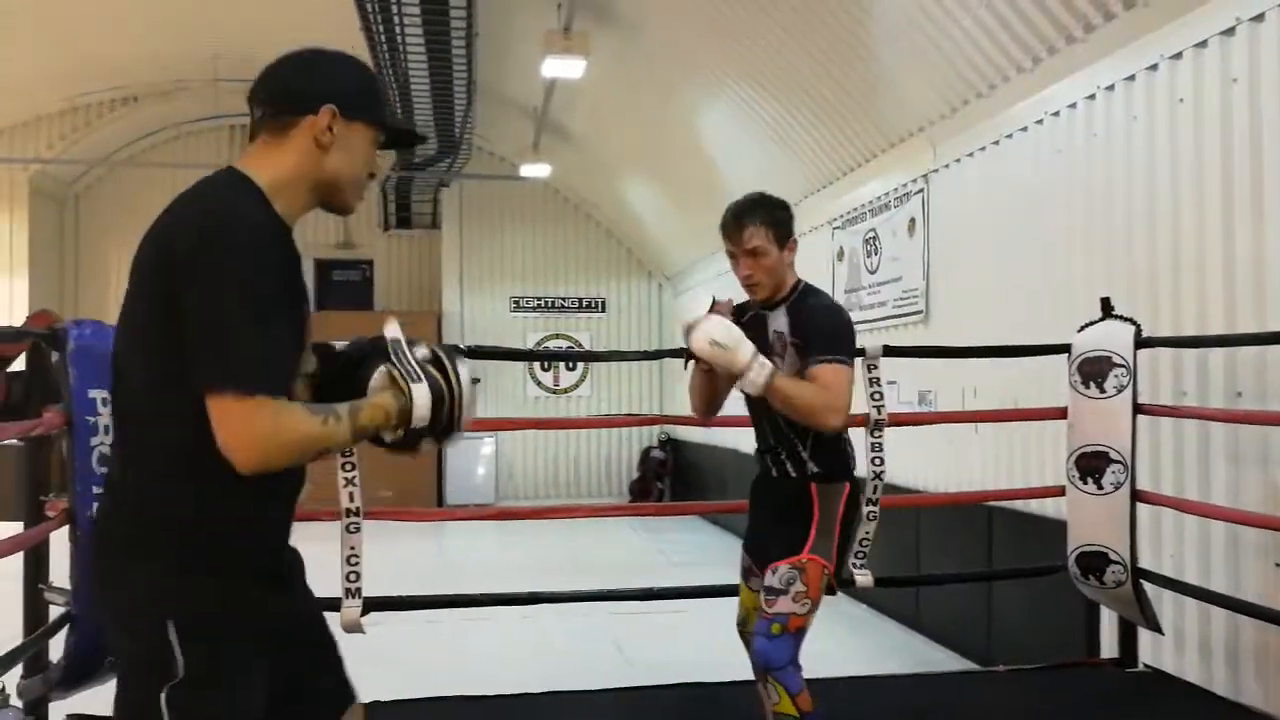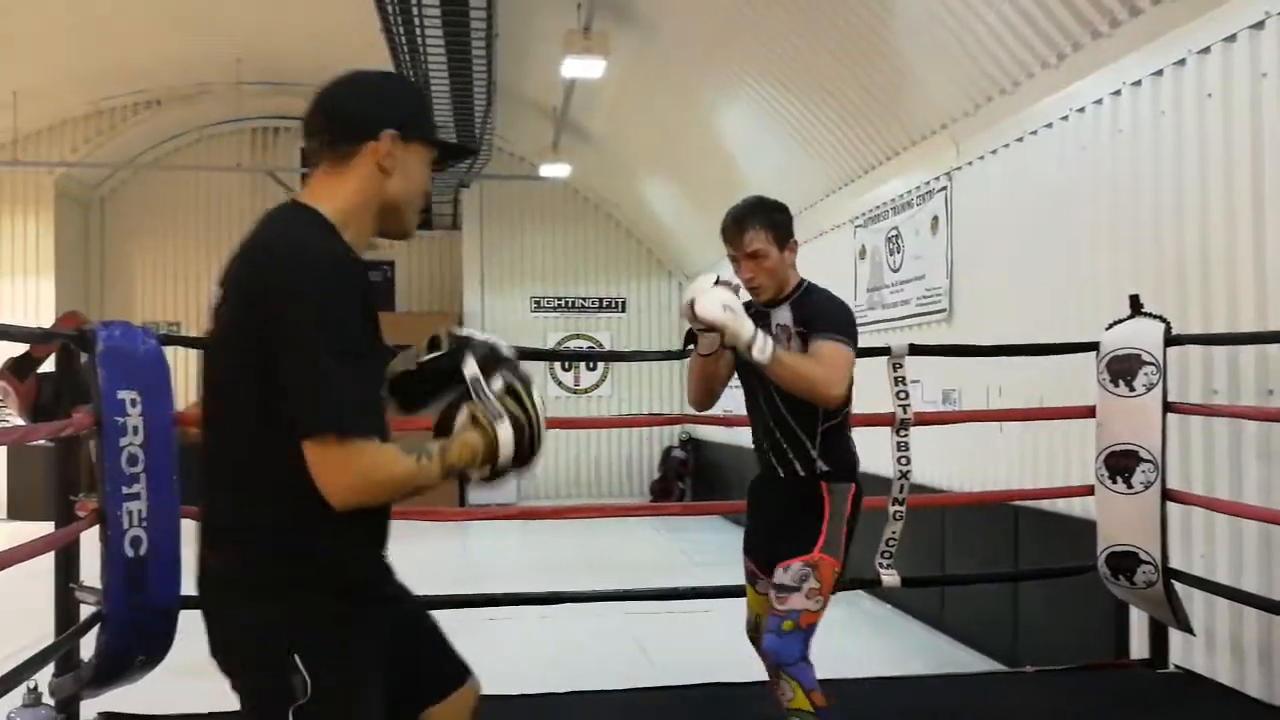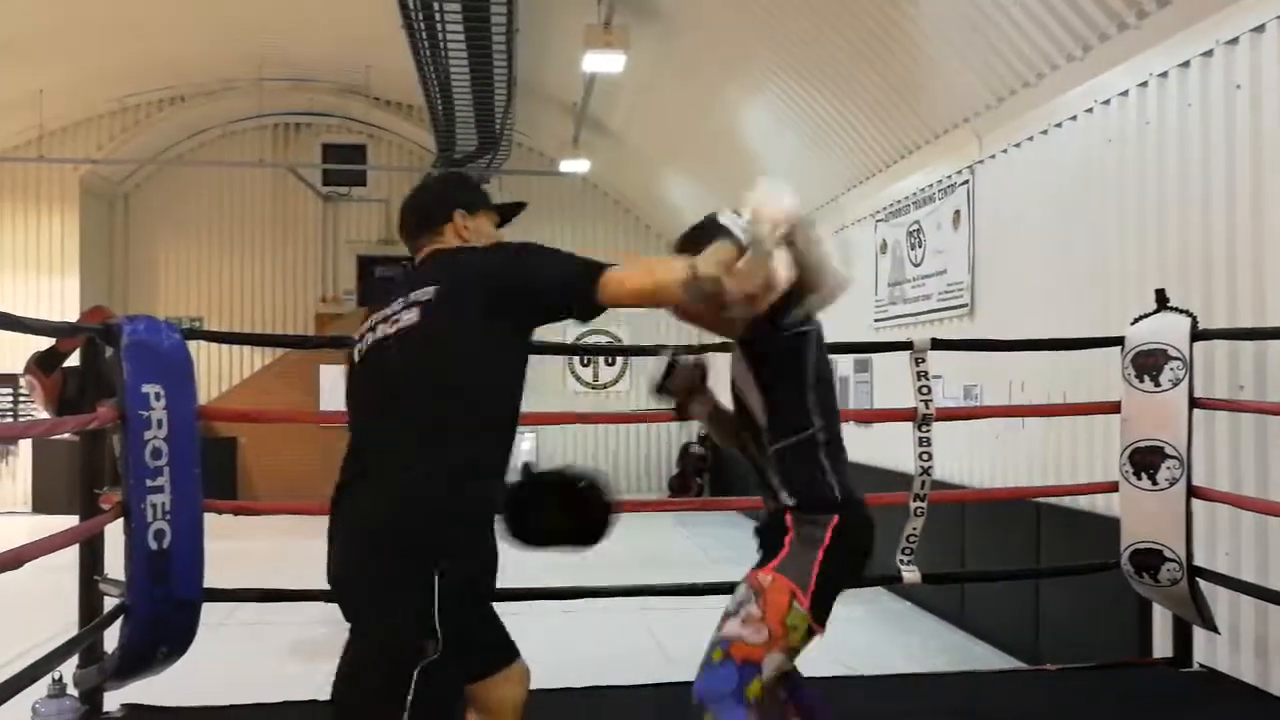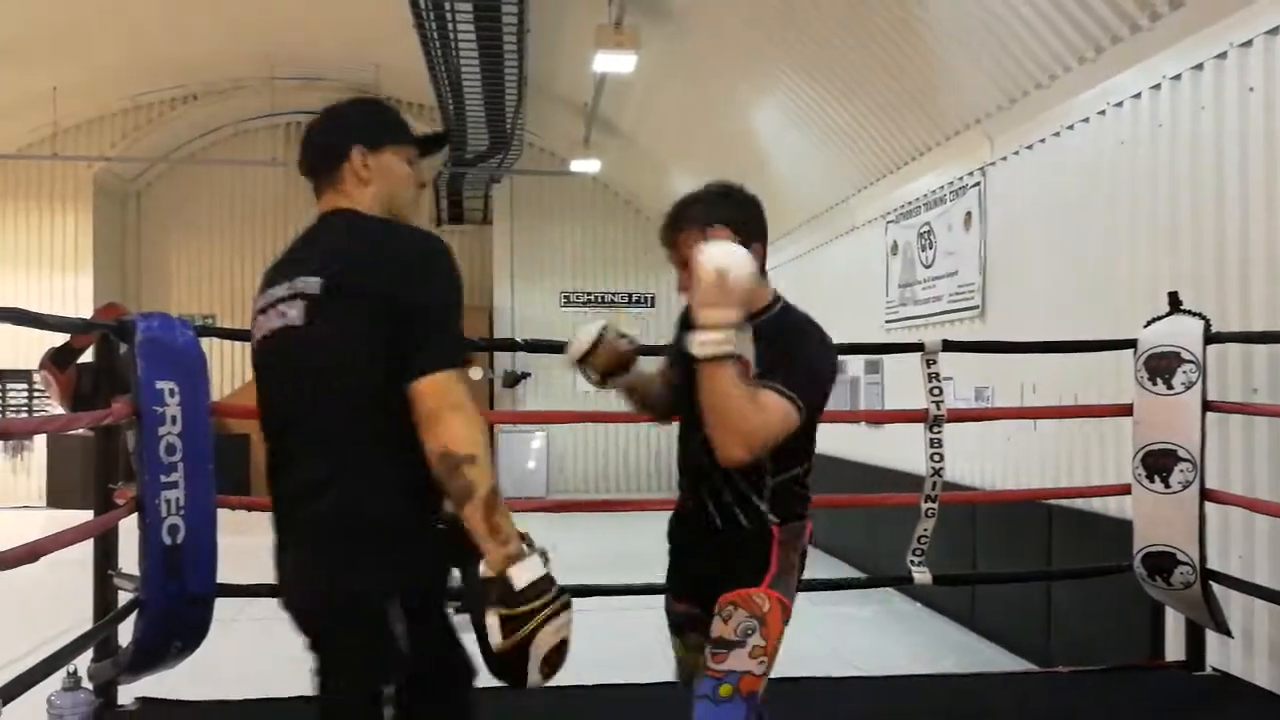
dt=0.4s
person 1, frame 1
left shoulder: (236, 225)
right shoulder: (234, 231)
right elbow: (253, 436)
left wrist: (337, 378)
right wrist: (385, 409)
left hip: (246, 567)
right hip: (184, 578)
person 1, frame 2
left shoulder: (307, 253)
right shoulder: (307, 269)
right elbow: (349, 475)
right wrist: (475, 442)
left hip: (345, 577)
right hip: (288, 599)
person 1, frame 3
left shoulder: (382, 325)
right shoulder: (493, 273)
right elbow: (637, 281)
left wrist: (495, 494)
right wrist: (748, 282)
left hip: (376, 543)
right hip: (422, 551)
person 1, frame 4
left shoulder: (283, 281)
right shoulder: (404, 252)
right elbow: (444, 416)
right wrist: (509, 556)
left hip: (323, 550)
right hip: (373, 558)
person 2, frame 1
left shoulder: (822, 315)
right shoulder: (744, 316)
left elbow: (831, 413)
right elbow: (704, 409)
left wrist: (748, 366)
right wrist: (708, 351)
left hip: (817, 494)
right hip: (772, 489)
left knee: (772, 646)
right knee: (755, 632)
person 2, frame 2
left shoulder: (825, 310)
right shoulder: (746, 316)
left elbow: (829, 389)
right elbow: (700, 397)
left wrist: (747, 336)
right wrist: (711, 332)
left hip: (823, 493)
right hip: (772, 491)
left knee: (783, 645)
right knee: (767, 638)
person 2, frame 3
left shoulder: (773, 316)
right shoulder: (756, 342)
left elbow: (686, 297)
right elbow: (755, 443)
right wrist: (702, 403)
left hip: (817, 532)
right hip: (800, 528)
right knee: (765, 678)
person 2, frame 4
left shoulder: (803, 344)
right shoulder: (692, 316)
left elbow: (736, 445)
right elbow: (665, 405)
left wrist: (717, 332)
right wrist: (616, 368)
left hip: (763, 540)
right hip: (695, 530)
right knee: (698, 675)
